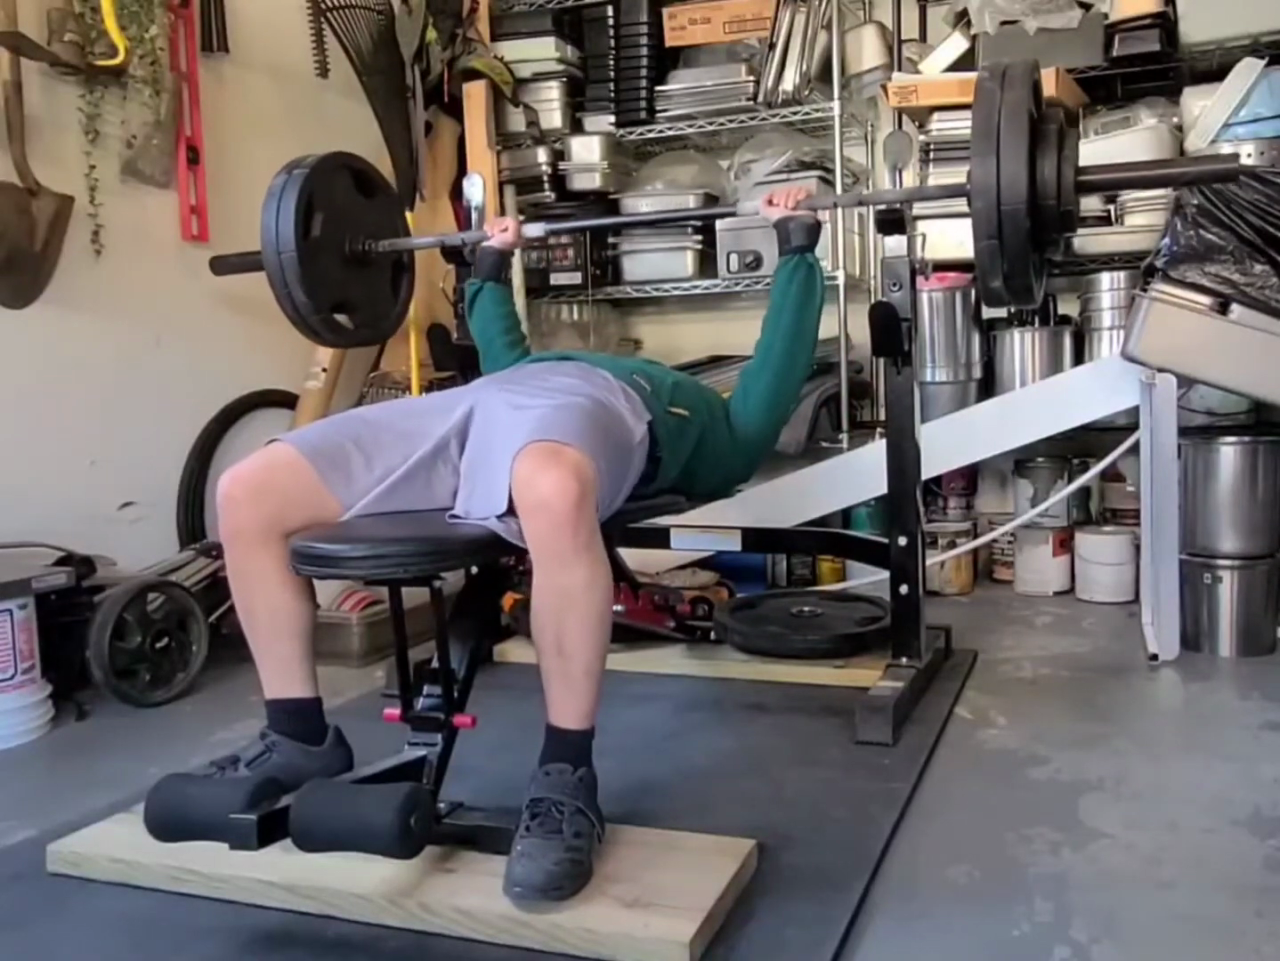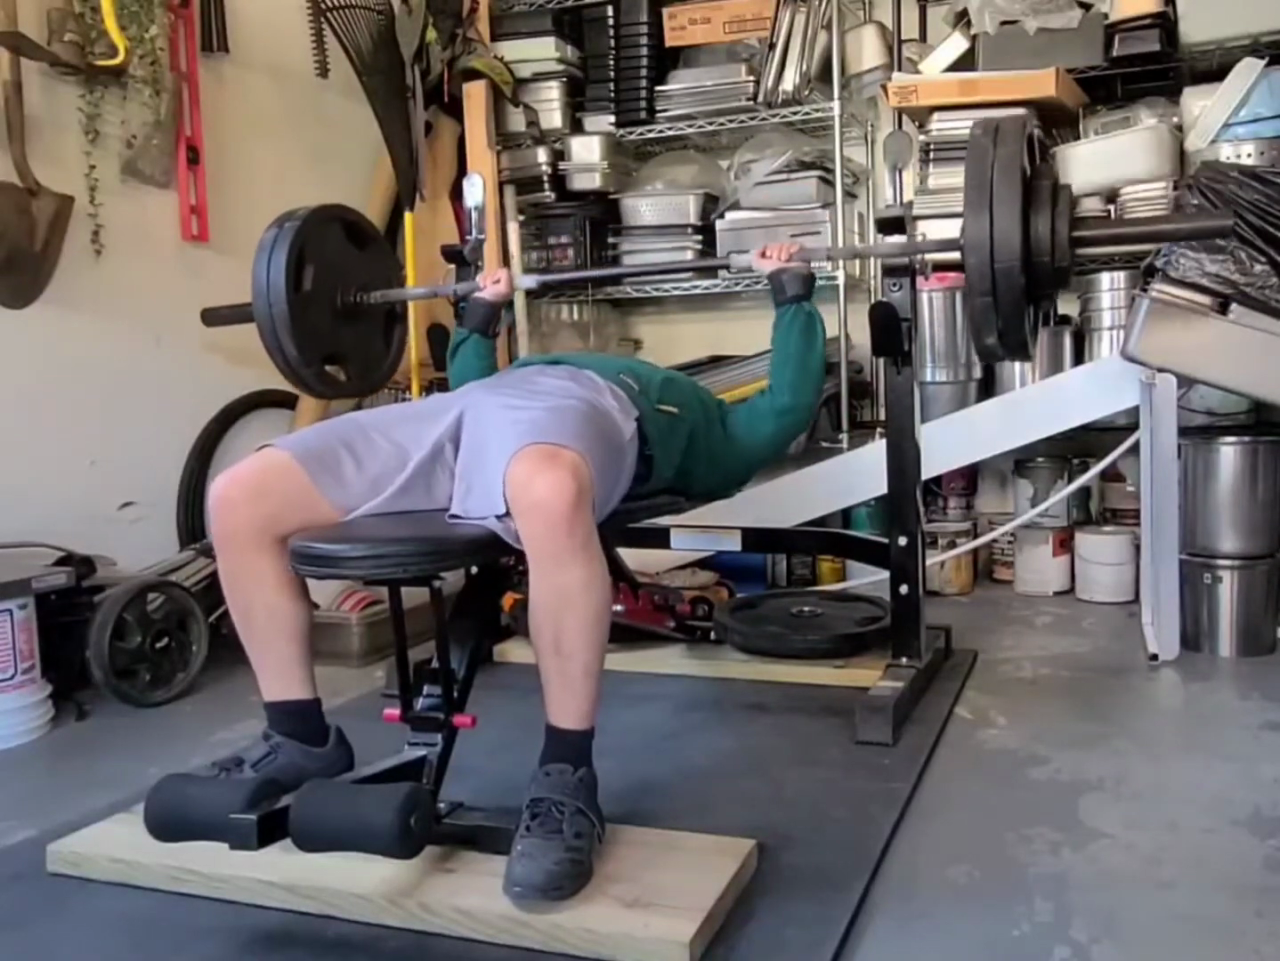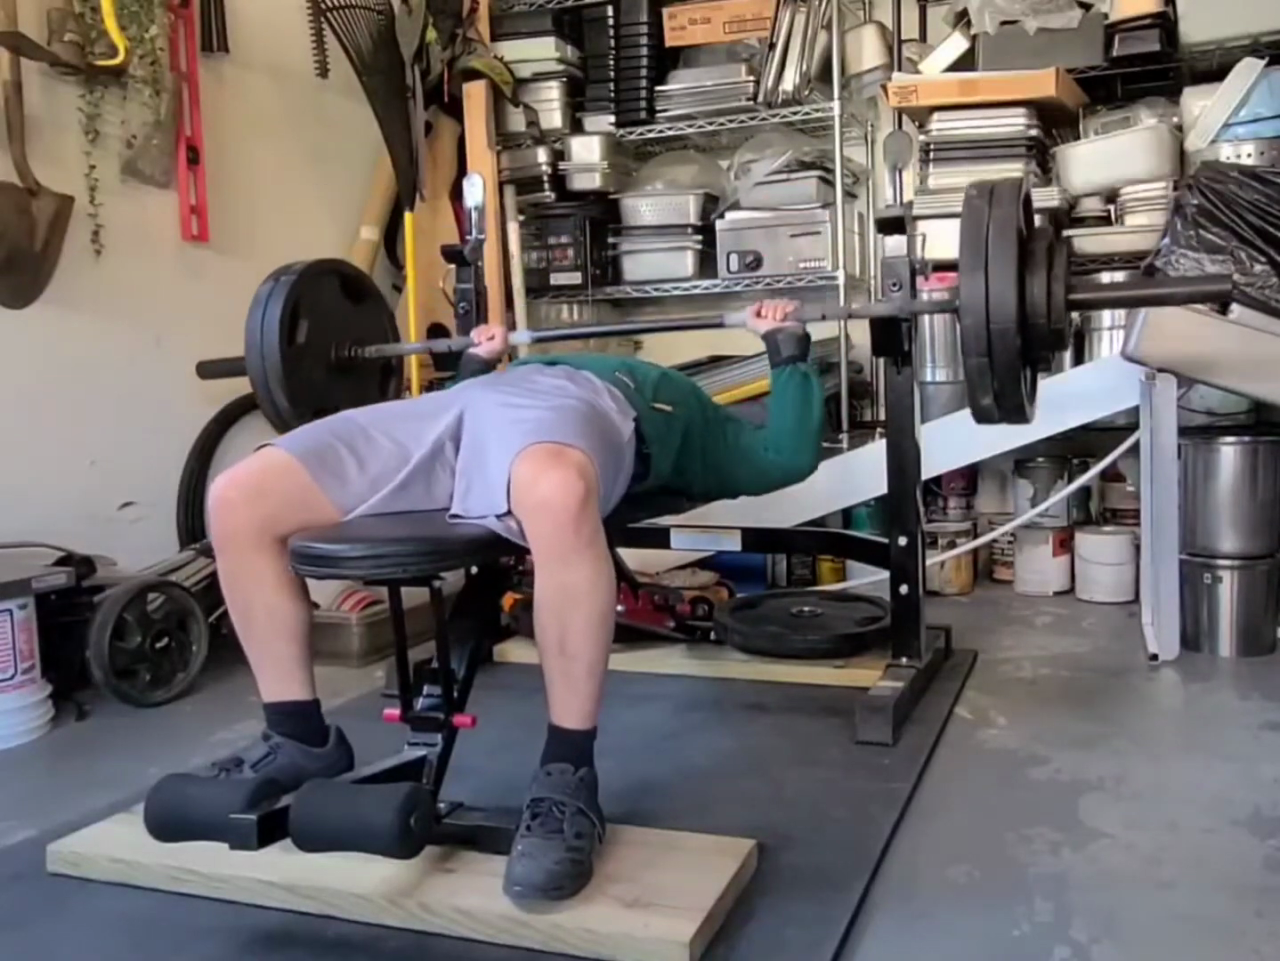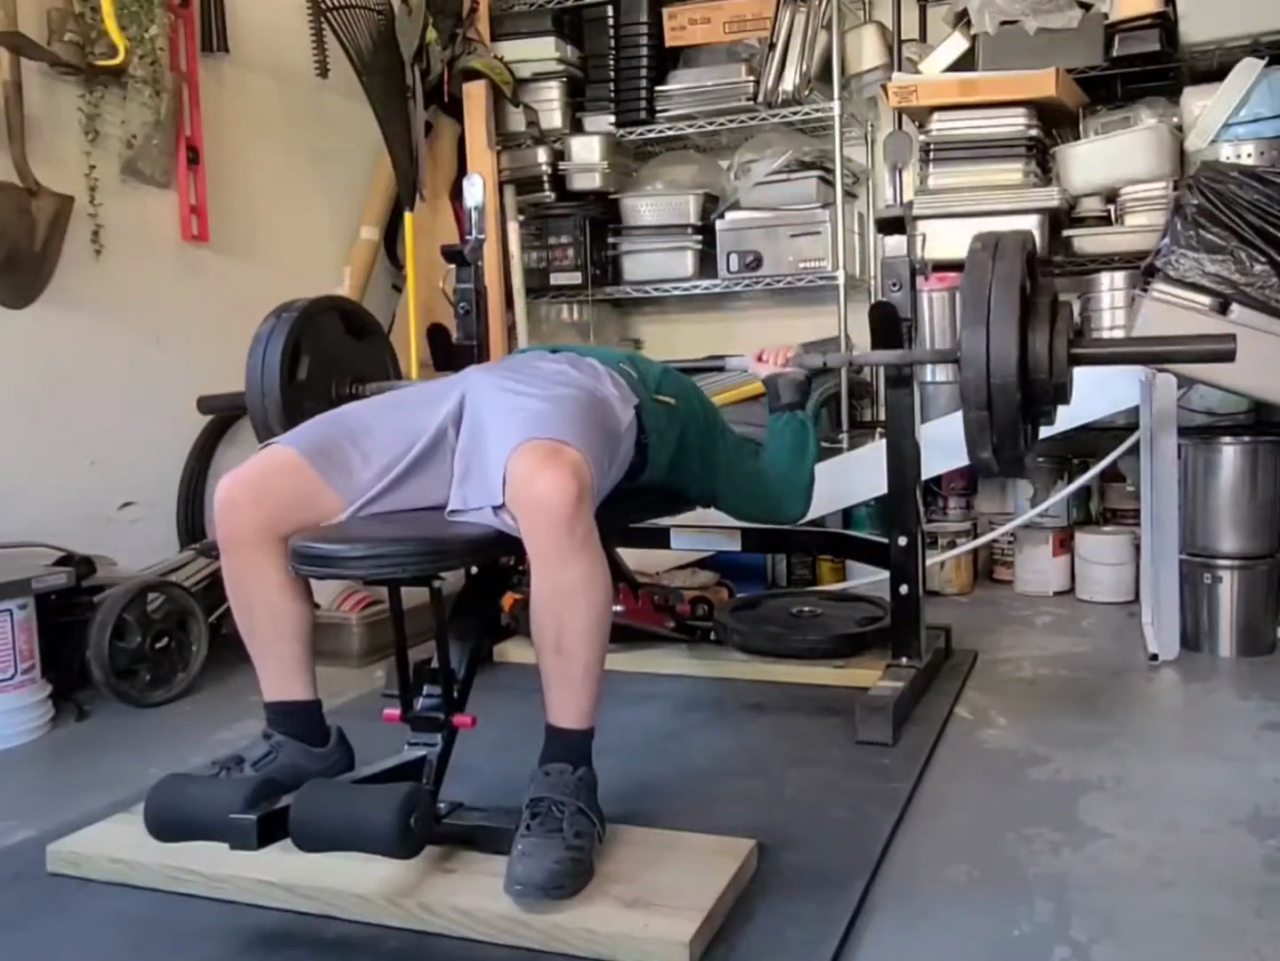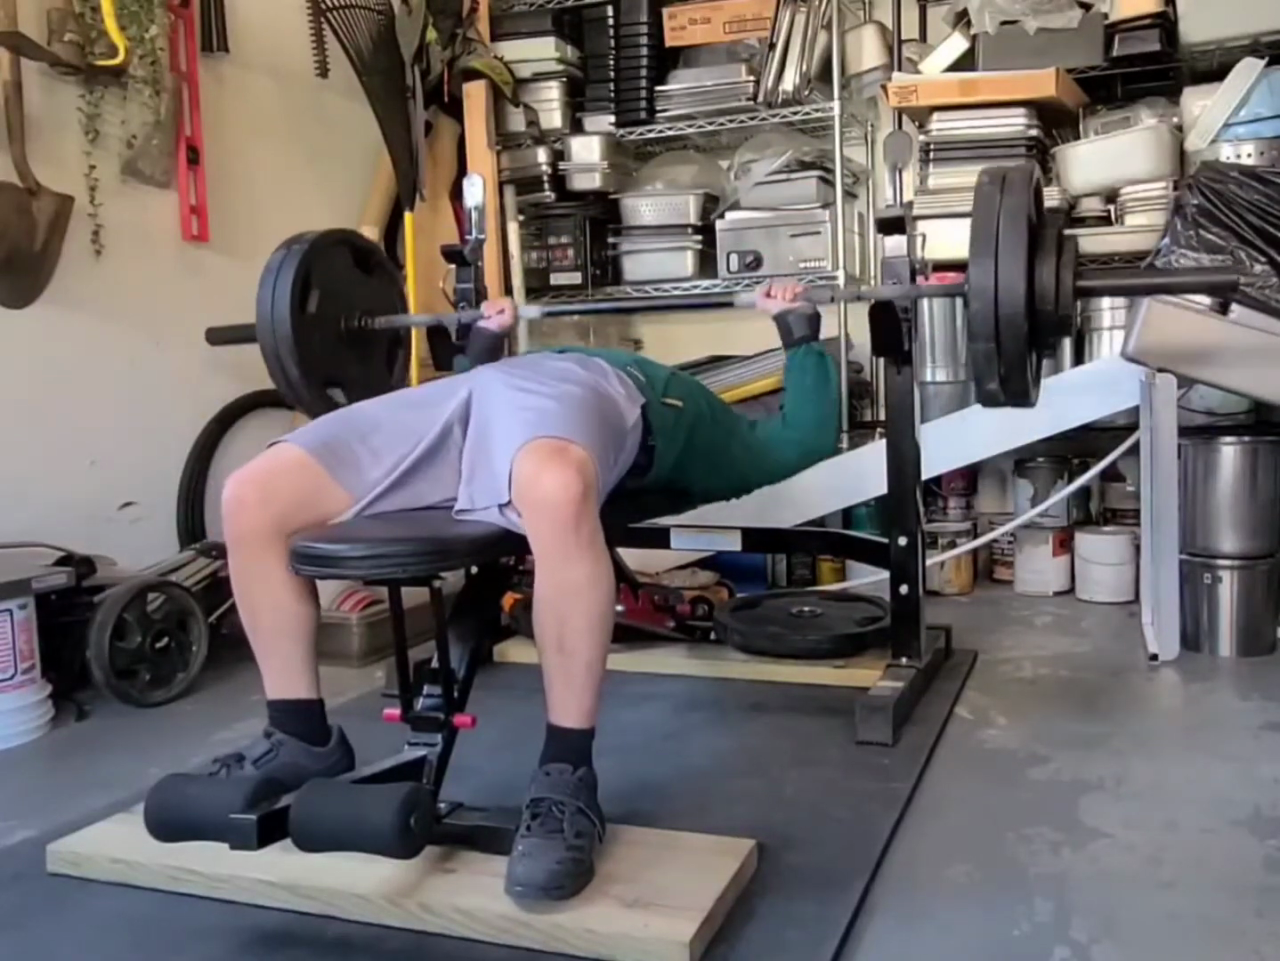
dt=0.3s
person 1, frame 1
left shoulder: (723, 435)
left elbow: (782, 363)
right elbow: (503, 358)
left wrist: (796, 243)
right wrist: (491, 263)
left knee: (555, 495)
right knee: (245, 496)
left ankle: (566, 780)
right ankle: (300, 742)
person 1, frame 2
left shoulder: (715, 431)
left elbow: (789, 406)
right elbow: (478, 389)
left wrist: (791, 291)
right wrist: (481, 314)
left knee: (548, 494)
right knee: (237, 500)
left ankle: (565, 780)
right ankle: (301, 742)
person 1, frame 3
left shoulder: (703, 426)
left elbow: (789, 455)
left wrist: (785, 346)
right wrist: (476, 365)
left knee: (557, 496)
right knee: (236, 503)
left ankle: (566, 783)
right ankle: (301, 742)
person 1, frame 4
left shoulder: (697, 428)
left elbow: (781, 497)
left wrist: (786, 391)
right wrist: (477, 377)
left knee: (551, 491)
right knee: (243, 502)
left ankle: (565, 779)
right ankle: (302, 742)
person 1, frame 5
left shoulder: (720, 433)
left elbow: (808, 438)
left wrist: (798, 332)
right wrist: (483, 342)
left knee: (555, 494)
right knee: (251, 497)
left ankle: (566, 782)
right ankle: (303, 740)
